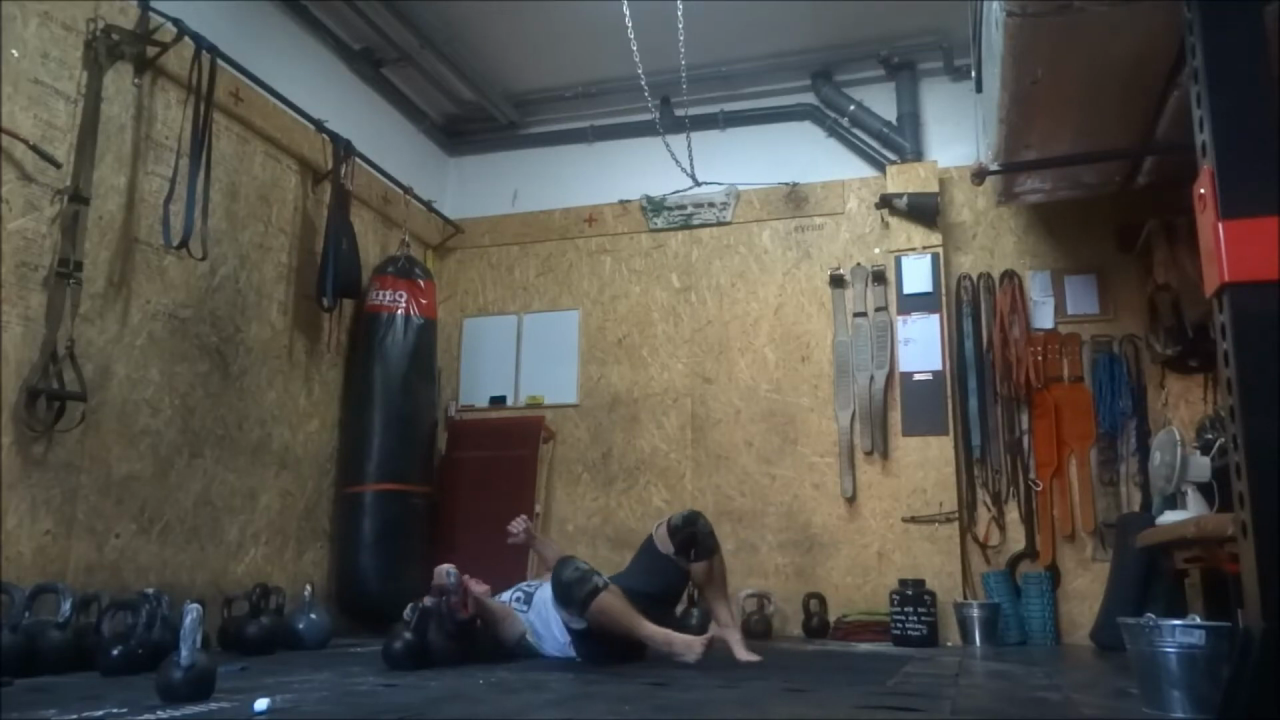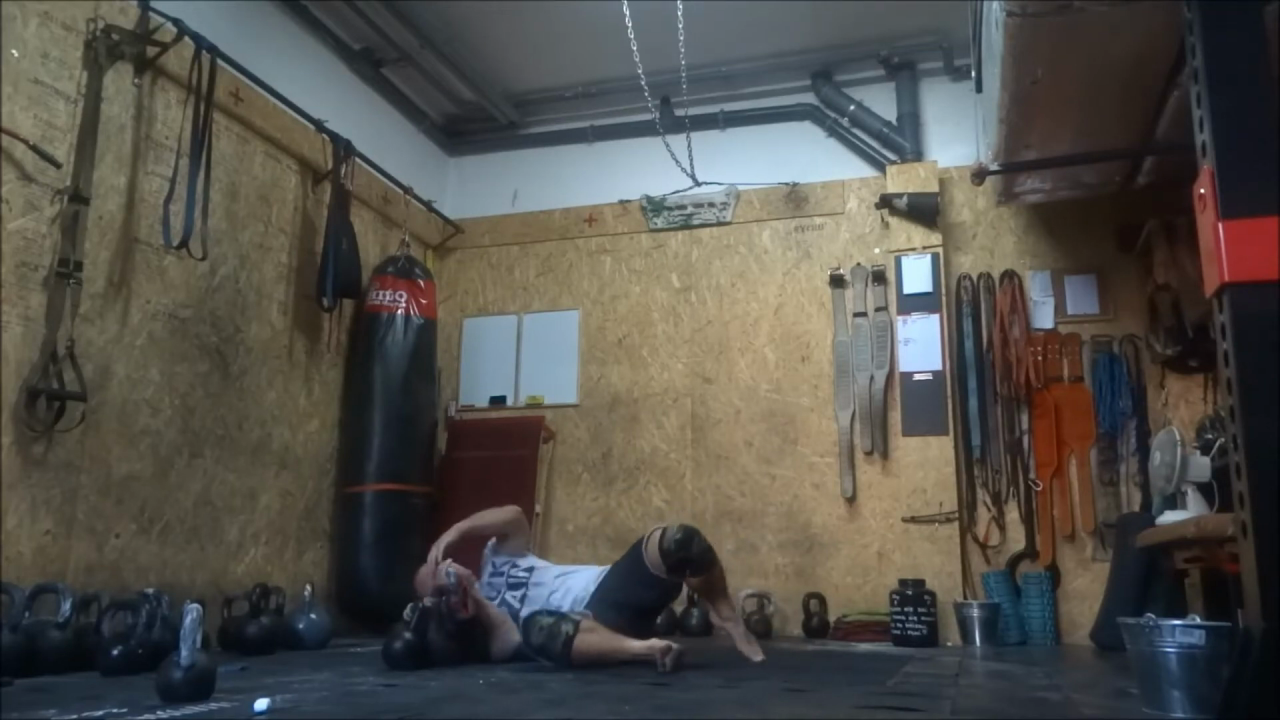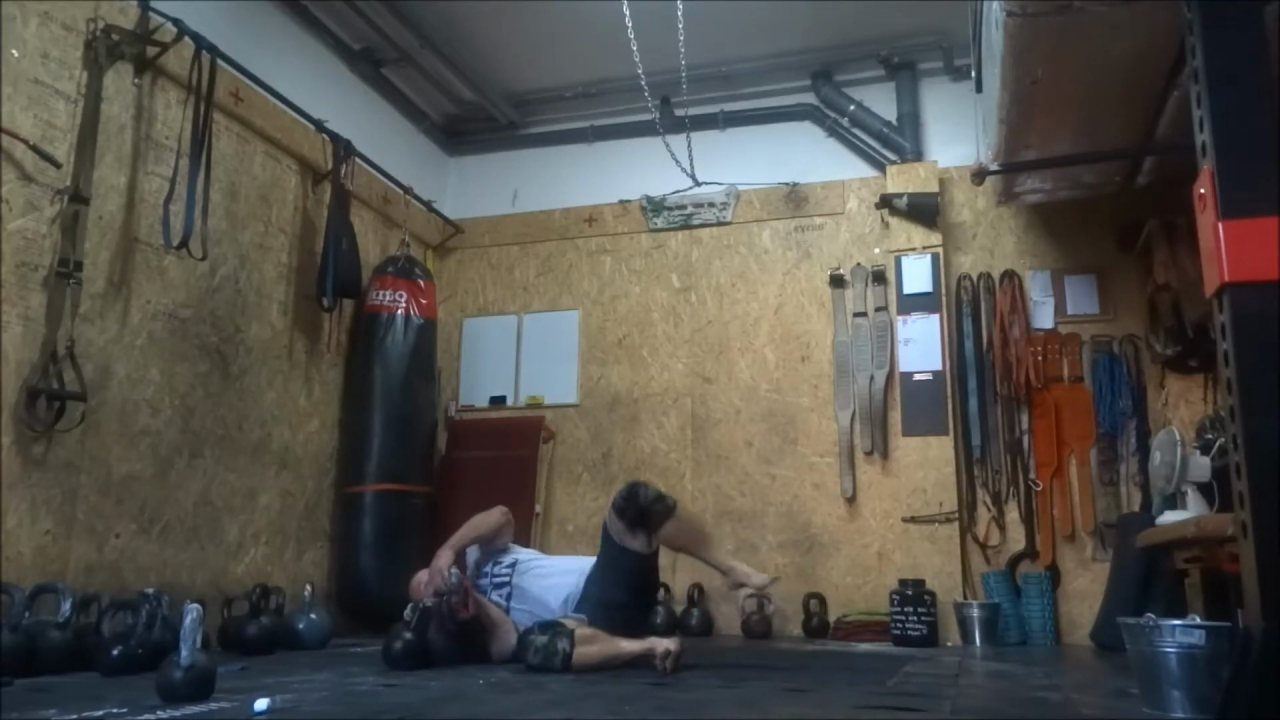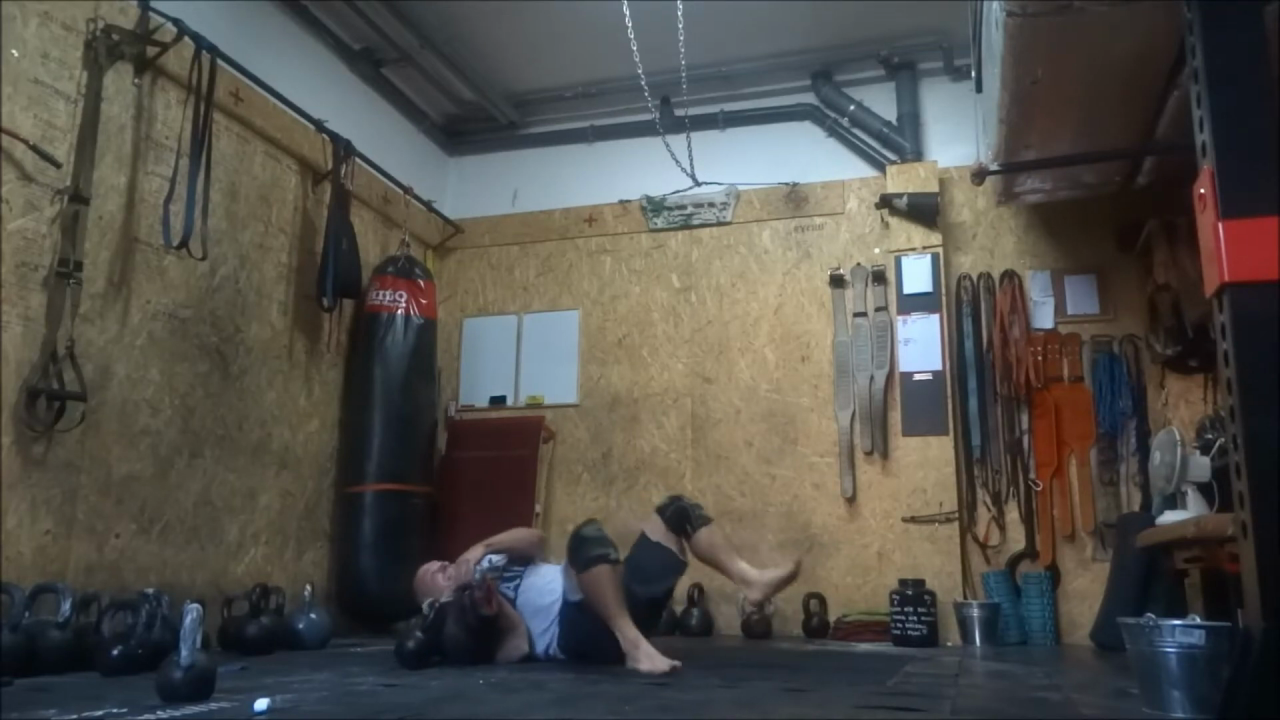
dt=0.4s
person 1, frame 1
left shoulder: (516, 595)
right shoulder: (492, 618)
left elbow: (559, 565)
left wrist: (532, 538)
right wrist: (465, 597)
left hip: (625, 601)
right hip: (597, 639)
left knee: (688, 526)
right knee: (569, 573)
left ankle: (726, 628)
right ankle: (668, 641)
person 1, frame 2
left shoulder: (495, 565)
right shoulder: (474, 615)
left elbow: (514, 517)
right elbow: (509, 645)
left wrist: (457, 530)
right wrist: (465, 601)
left hip: (610, 586)
right hip: (588, 626)
left knee: (679, 543)
right knee: (539, 628)
left ankle: (727, 618)
right ankle: (644, 648)
person 1, frame 3
left shoulder: (479, 558)
right shoulder: (466, 608)
left elbow: (501, 516)
right elbow: (506, 648)
left wrist: (447, 548)
right wrist: (470, 602)
left hip: (603, 579)
right hip: (588, 618)
left knee: (635, 499)
right knee: (536, 645)
left ankle: (730, 569)
right ankle: (647, 647)
person 1, frame 4
left shoulder: (487, 565)
left elbow: (534, 540)
right elbow: (516, 648)
left wrist: (480, 548)
left hip: (624, 603)
right hip: (589, 632)
left knee: (675, 511)
right knee: (588, 535)
left ankle: (751, 580)
right ankle: (636, 646)
